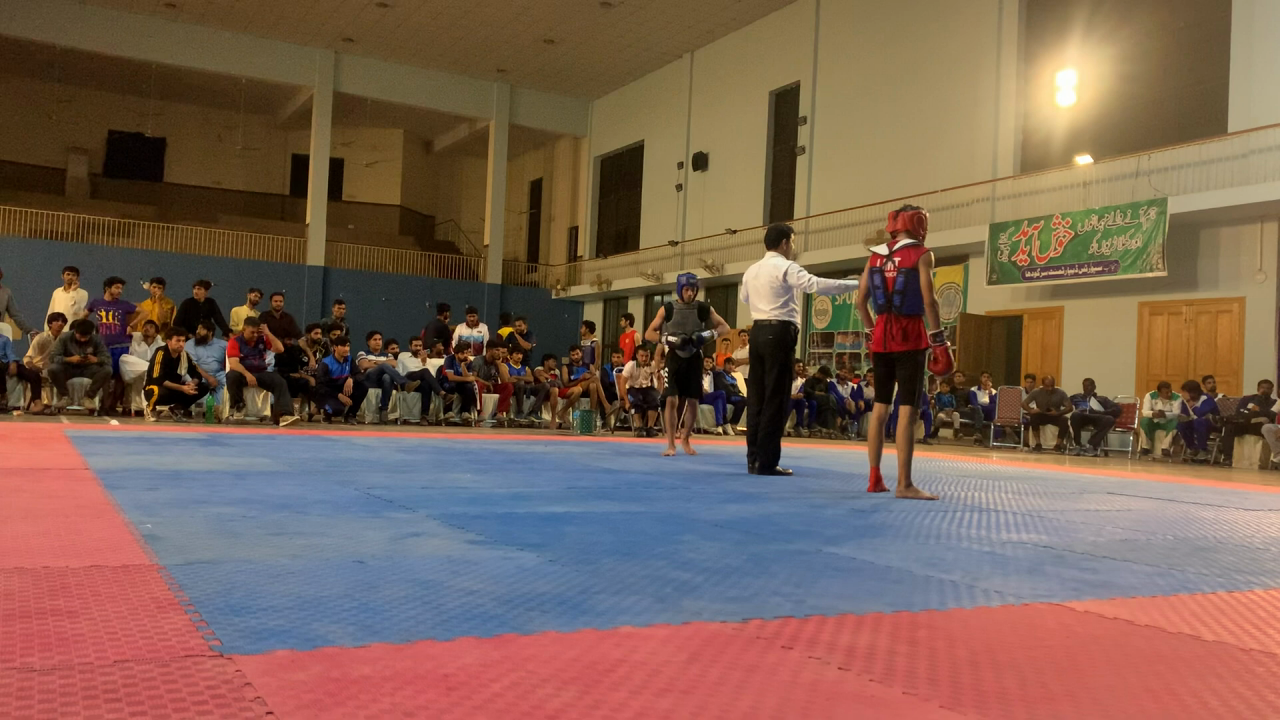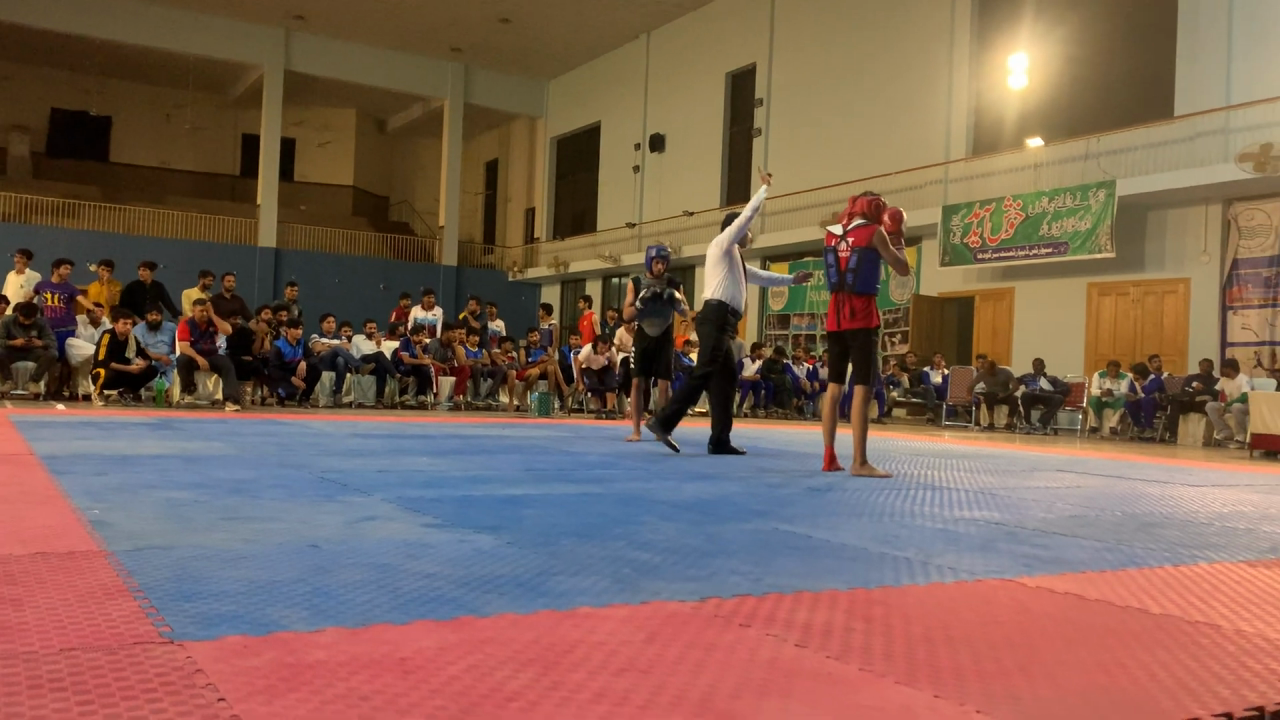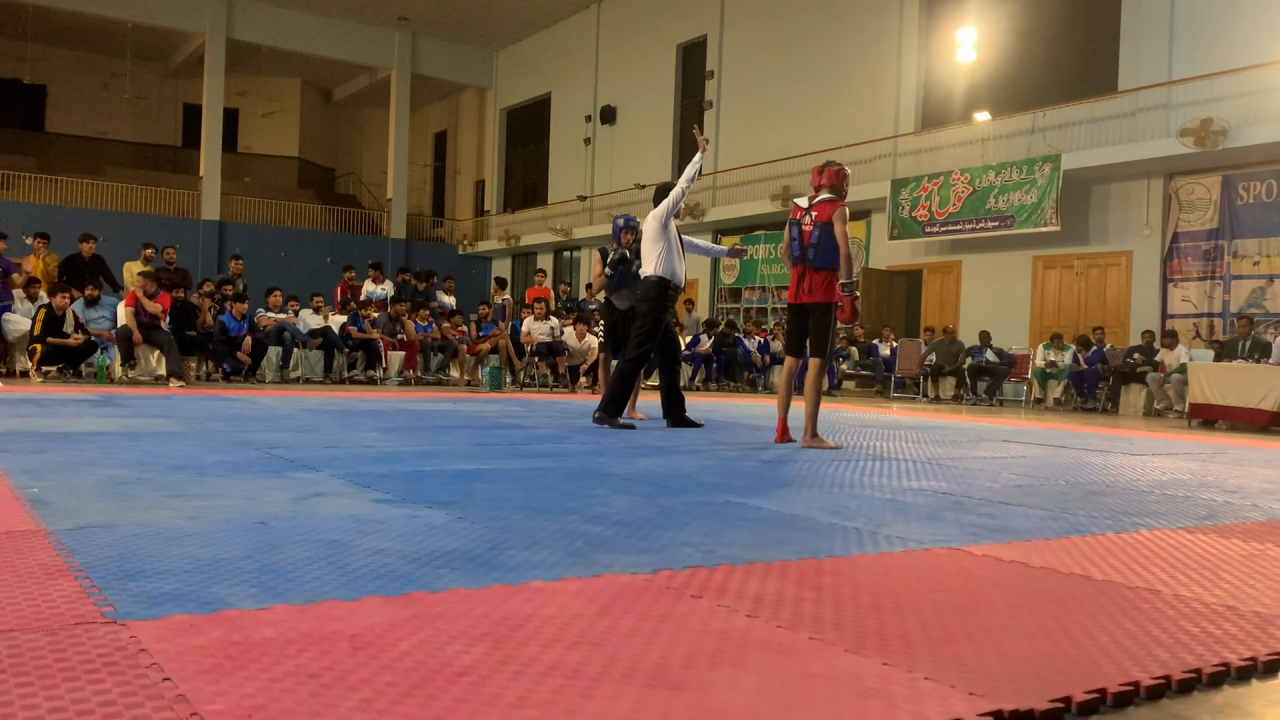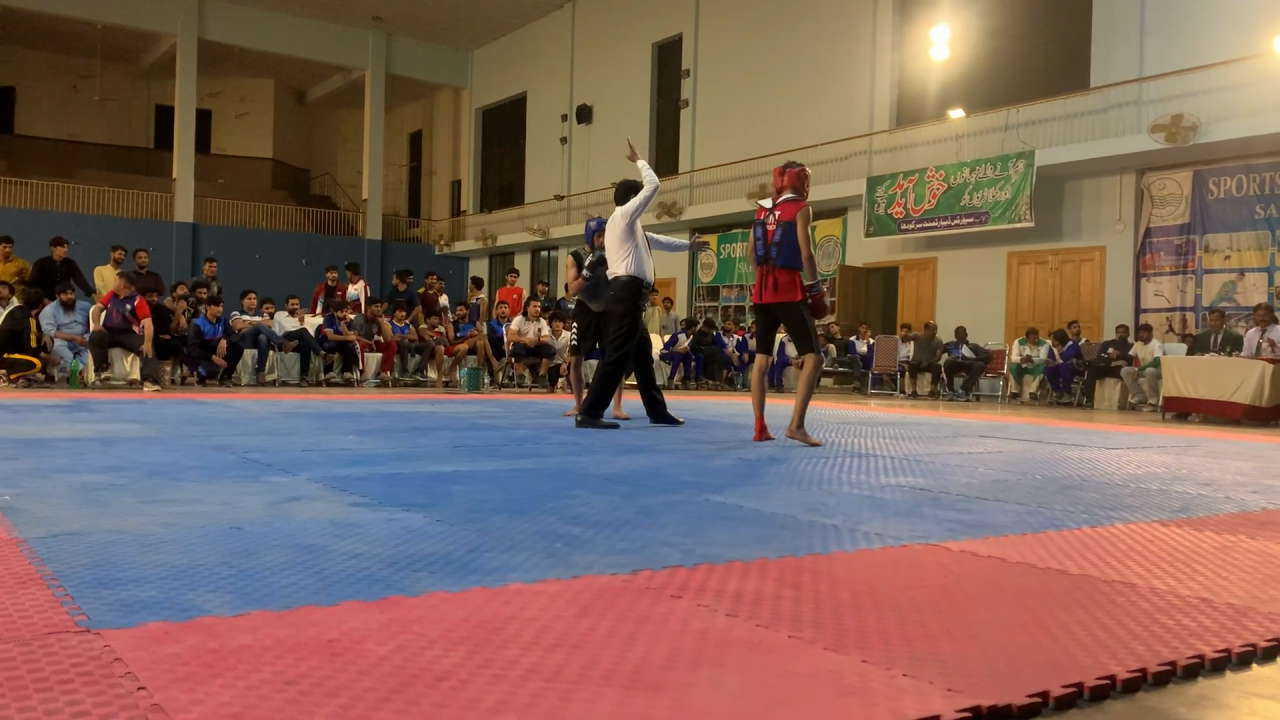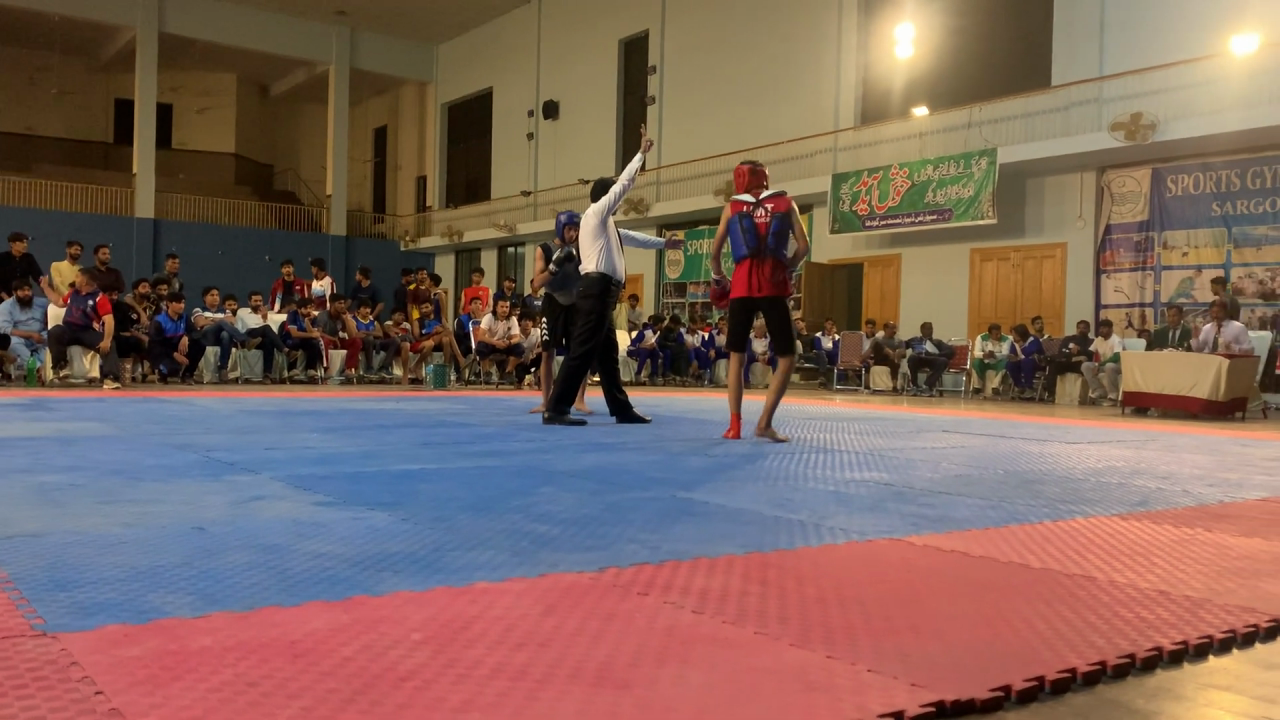
dt=1s
person 1, frame 1
left shoulder: (752, 271)
right shoulder: (786, 268)
left elbow: (744, 298)
right elbow: (816, 284)
right wrist: (856, 284)
left hip: (758, 333)
right hip: (779, 334)
left knee: (758, 398)
right knee: (776, 399)
left ankle: (755, 458)
right ankle: (766, 462)
person 1, frame 2
left shoulder: (735, 259)
right shoulder: (723, 244)
left elbow: (760, 277)
right elbow: (747, 215)
left wrist: (791, 279)
right wrist: (765, 187)
left hip: (722, 320)
right hip: (716, 317)
left knee: (724, 379)
right knee: (704, 373)
left ankle: (720, 441)
right ankle: (663, 421)
person 1, frame 3
left shoulder: (670, 230)
right shoulder: (658, 218)
left elbow: (695, 245)
right elbow: (683, 185)
left wrist: (726, 251)
right wrist: (700, 153)
left hip: (660, 296)
right hip: (655, 294)
left knee: (669, 355)
right knee: (638, 352)
left ankle: (675, 414)
right ankle: (607, 410)
person 1, frame 4
left shoulder: (628, 225)
right shoulder: (624, 214)
left elbow: (655, 241)
right elbow: (653, 186)
left wrist: (688, 245)
right wrist: (639, 161)
left hip: (626, 292)
right hip: (628, 292)
left knee: (642, 353)
right knee: (618, 355)
left ankle: (657, 410)
right ankle: (589, 413)
person 1, frame 5
left shoulder: (605, 223)
right shoulder: (596, 212)
left elbow: (630, 237)
right elbow: (623, 183)
left wrist: (663, 243)
right wrist: (641, 153)
left hip: (600, 290)
right hip: (597, 289)
left knee: (607, 352)
right knee: (582, 350)
left ankle: (622, 409)
right ankle: (555, 409)
person 2, frame 1
left shoulder: (876, 255)
right shoulder: (921, 254)
left elbow: (861, 301)
right elbow: (929, 300)
right wrist: (938, 337)
left hip: (881, 337)
right hip: (909, 338)
left knee: (880, 407)
right knee: (908, 410)
left ankle: (875, 479)
right ankle: (904, 483)
person 2, frame 2
left shoulder: (832, 234)
right shoulder: (874, 233)
right elbow: (903, 269)
right wrist: (896, 238)
left hip: (835, 316)
right hip: (862, 317)
left knee: (834, 387)
right knee: (862, 389)
left ankle: (829, 457)
right ankle: (859, 462)
person 2, frame 3
left shoulder: (798, 207)
right shoulder: (837, 208)
left elbow: (785, 251)
right elbow: (843, 252)
right wrist: (848, 289)
left hip: (797, 289)
right hip: (823, 291)
left knee: (791, 361)
right knee: (817, 363)
left ankle: (782, 429)
right ankle: (809, 434)
person 2, frame 4
left shoulder: (763, 209)
right shoulder: (800, 208)
left elbow: (751, 254)
right elbow: (805, 253)
right wrist: (815, 287)
left hip: (763, 289)
right hip: (789, 288)
left knee: (762, 359)
right knee: (812, 357)
left ankle: (760, 427)
right ankle: (796, 426)
person 2, frame 5
left shoulder: (732, 206)
right shoulder: (785, 203)
left elbow: (715, 251)
right elbow: (803, 246)
left wrist: (718, 278)
left hip: (742, 285)
right hip: (774, 285)
left knee: (737, 357)
right knee: (786, 357)
left ankle: (734, 425)
right ankle: (764, 422)
person 3, frame 1
left shoulder: (704, 308)
right shoulder: (667, 309)
left elbow: (724, 328)
right elbow: (649, 334)
left wrist: (709, 334)
right wrist: (667, 339)
left hip: (694, 359)
right hip: (674, 358)
left knee: (692, 402)
right knee: (671, 401)
left ankle: (685, 439)
right ankle: (671, 444)
person 3, frame 2
left shoulder: (674, 284)
right shoulder: (635, 283)
left elbow: (686, 313)
right elbow: (626, 315)
left wrist: (677, 303)
right wrist: (641, 302)
left hip: (665, 338)
right hip: (643, 337)
left knee: (664, 385)
right knee: (637, 383)
right ankle: (636, 430)
person 3, frame 3
left shoulder: (639, 253)
right shoulder: (602, 254)
right elbow: (596, 286)
left wrist: (643, 274)
right wrist: (611, 267)
left hip: (634, 309)
right hip: (611, 309)
right knee: (604, 358)
left ankle: (632, 407)
person 3, frame 4
right shoulder: (574, 257)
right elbow: (572, 290)
right wrist: (589, 270)
left hip: (607, 311)
right hip: (584, 311)
right knee: (576, 360)
left ankle: (617, 407)
right ankle: (579, 405)
person 3, frame 5
left shoulder: (580, 249)
right shoulder: (544, 250)
right elbow: (537, 284)
right wrist: (556, 265)
left hip: (576, 305)
right hip: (553, 305)
right knee: (547, 355)
left ankle: (580, 401)
right ankle: (546, 402)
